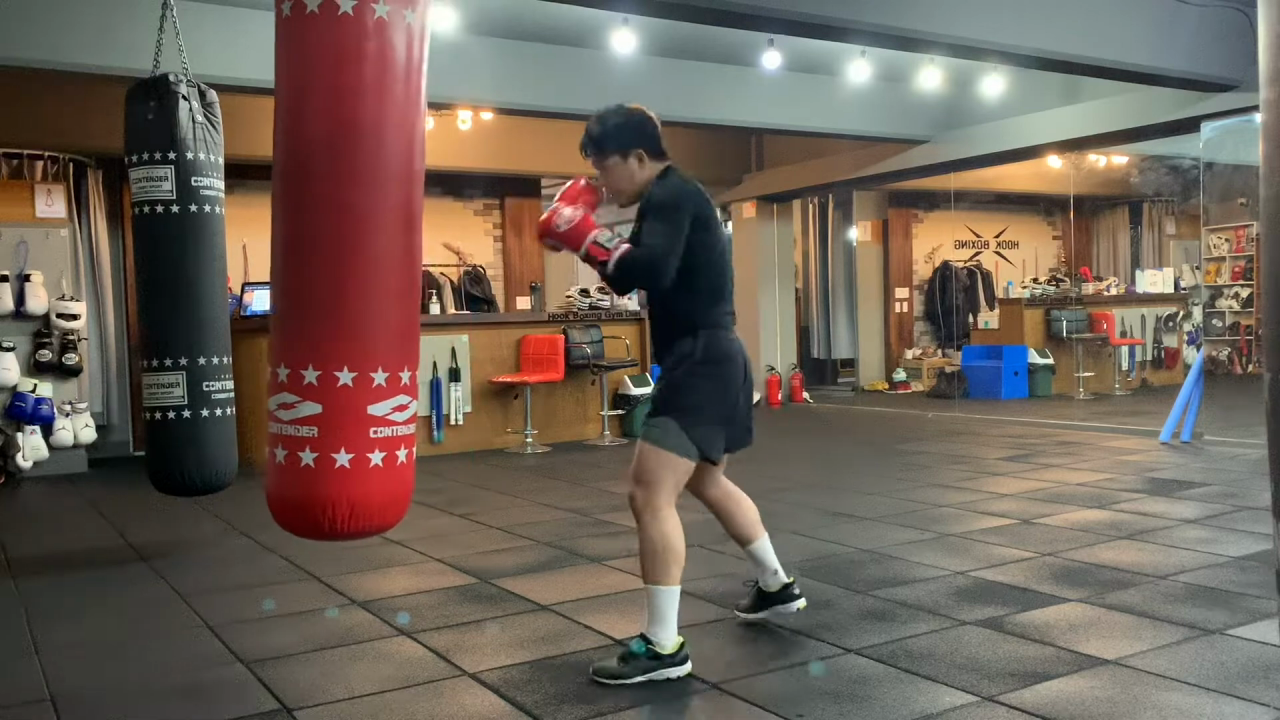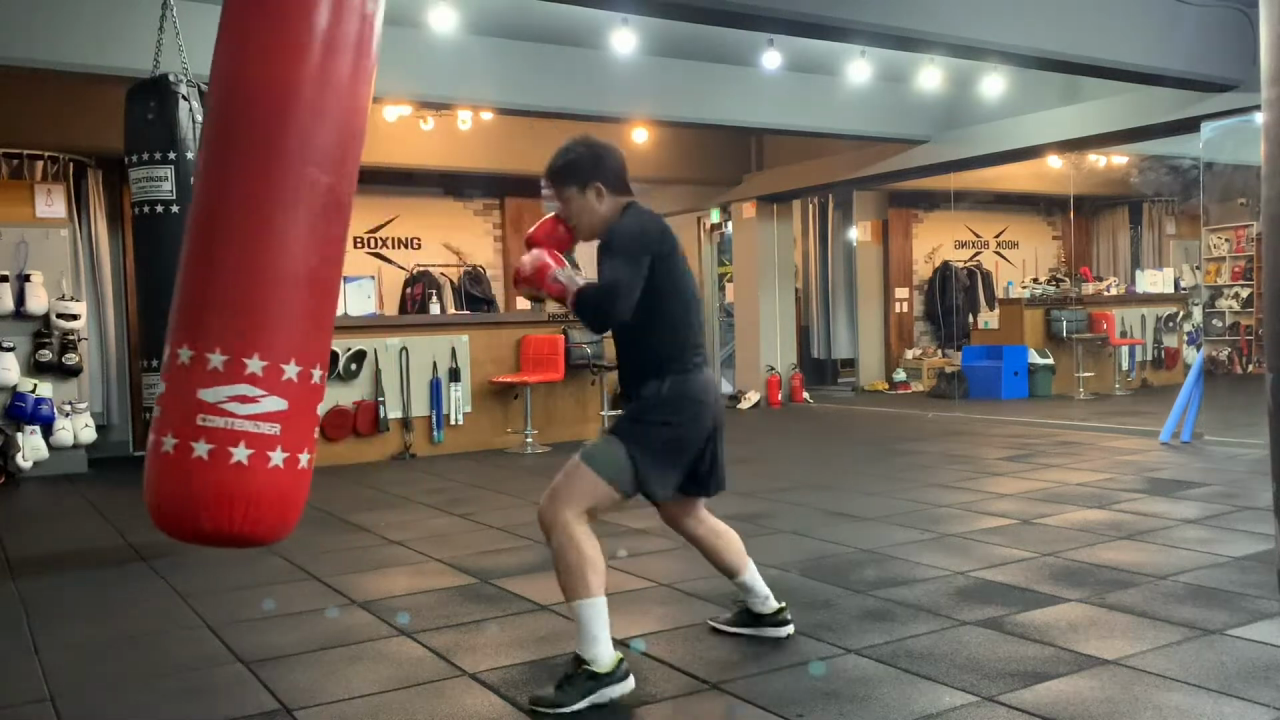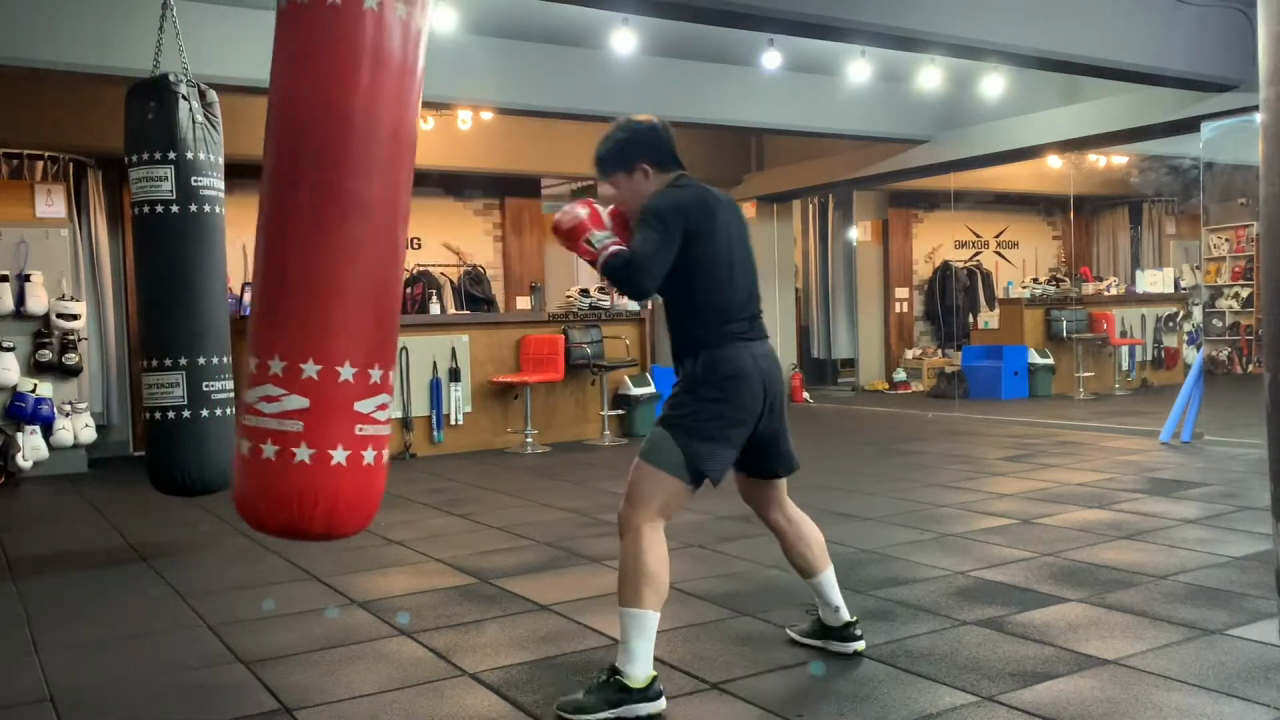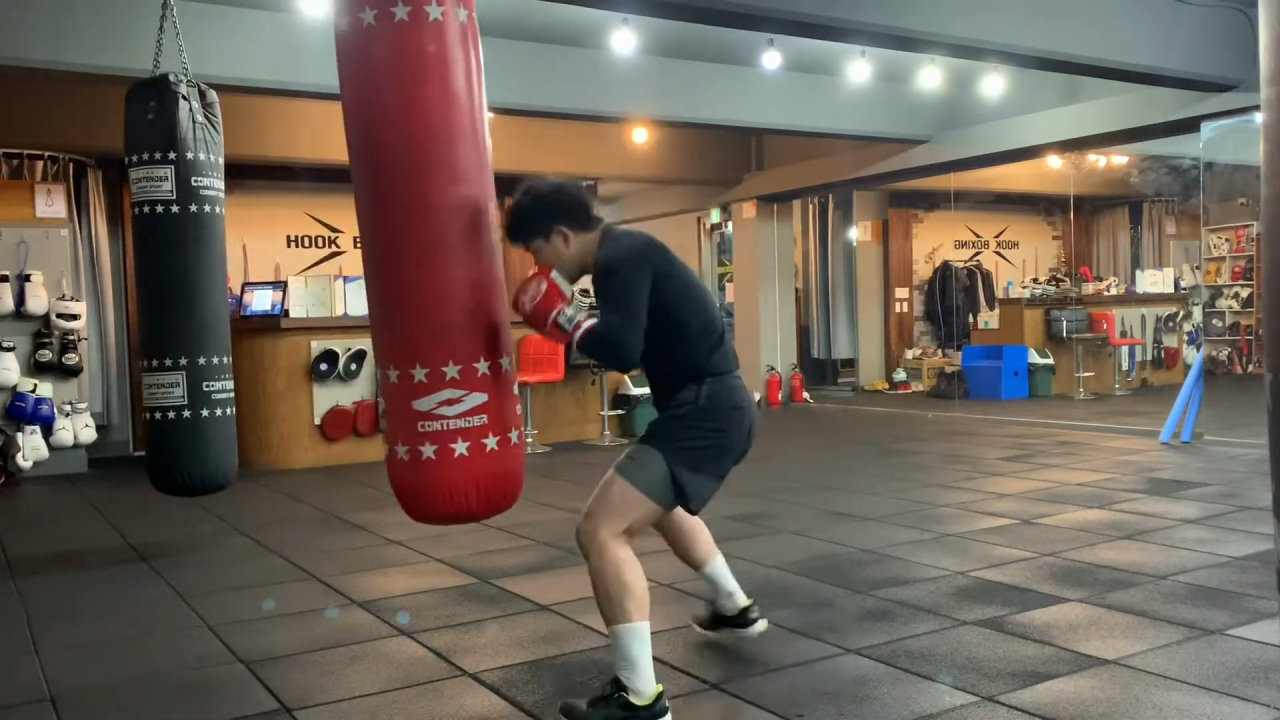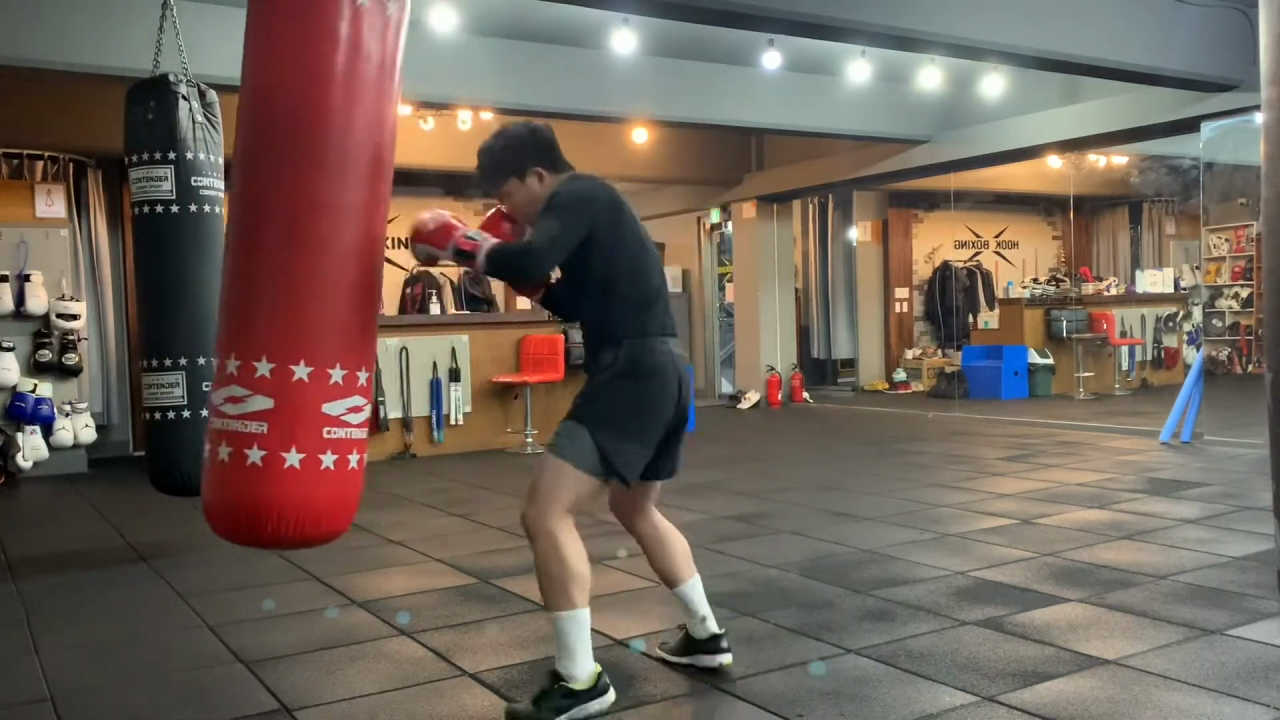
dt=1s
person 1, frame 1
left shoulder: (673, 194)
right shoulder: (662, 200)
left elbow: (650, 271)
right elbow: (625, 279)
left wrist: (586, 237)
right wrist: (584, 239)
left hip: (700, 363)
right hip: (709, 361)
left knee: (649, 495)
right knee: (706, 482)
left ankle: (663, 645)
right ankle: (776, 586)
person 1, frame 2
left shoulder: (631, 230)
right shoulder: (640, 230)
left elbow: (607, 308)
right elbow: (612, 309)
left wrist: (552, 278)
right wrist: (558, 273)
left hip: (668, 403)
right hip: (691, 397)
left knee: (560, 511)
right knee: (687, 515)
left ankle: (600, 664)
right ankle: (766, 609)
person 1, frame 3
left shoulder: (670, 204)
right shoulder: (719, 204)
left elbow: (637, 281)
left wrist: (592, 239)
right wrist: (624, 240)
left hip: (715, 377)
right hip: (756, 368)
left knee: (640, 517)
right knee: (772, 505)
right ankle: (838, 621)
person 1, frame 4
left shoulder: (622, 255)
right shoulder: (621, 251)
left elbow: (620, 348)
right elbow: (631, 342)
left wrist: (561, 317)
right wrist: (569, 322)
left hip: (708, 409)
right hip: (713, 406)
left knee: (601, 531)
right knee: (661, 509)
right ankle: (734, 606)
person 1, frame 5
left shoulder: (578, 196)
right shoulder: (593, 206)
left elbow: (531, 262)
left wrist: (460, 244)
right wrist: (539, 284)
left hip: (631, 372)
right hip: (658, 369)
left knee: (546, 513)
right knee: (635, 508)
right ankle: (705, 634)
